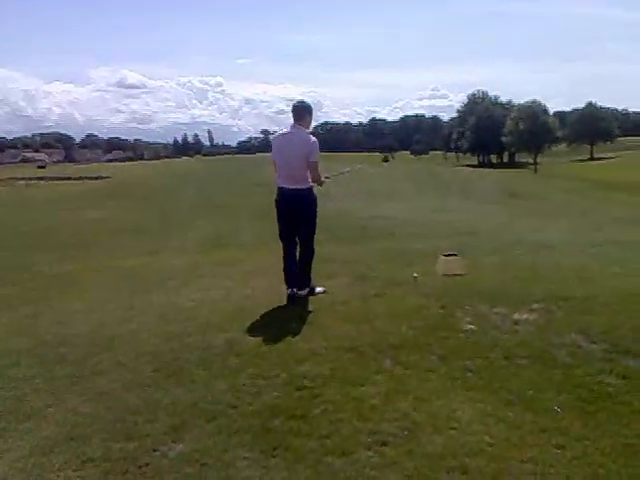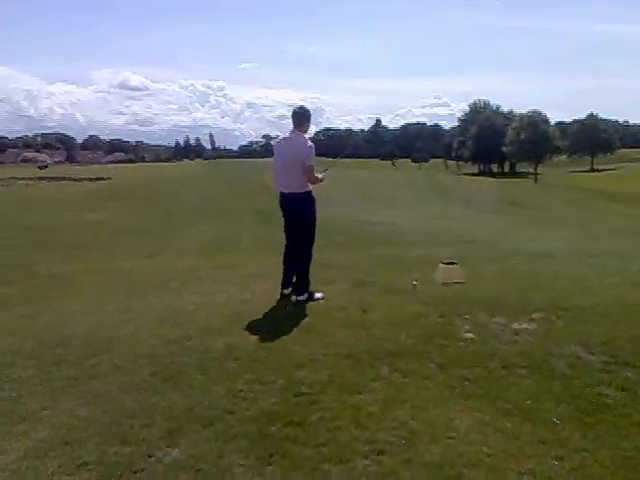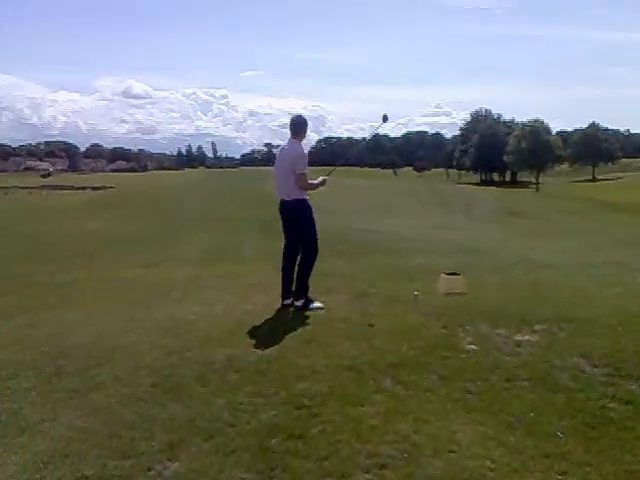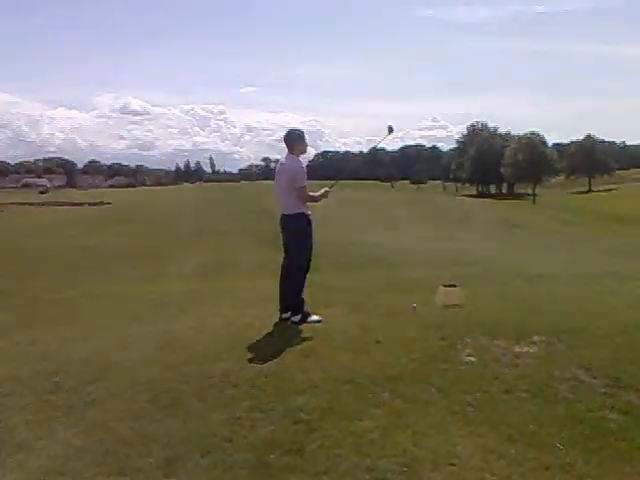
dt=0.4s
person 1, frame 1
left shoulder: (277, 139)
right shoulder: (310, 141)
left elbow: (276, 168)
right elbow: (315, 176)
right wrist: (320, 180)
left hip: (283, 195)
right hip: (303, 196)
left knee: (288, 243)
right knee: (306, 243)
left ankle: (291, 286)
right ankle: (303, 286)
person 1, frame 2
left shoulder: (279, 143)
right shoulder: (307, 145)
right elbow: (310, 177)
right wrist: (320, 178)
left hip: (285, 197)
right hip: (302, 199)
left knee: (291, 242)
right knee: (305, 245)
left ankle: (287, 286)
right ankle: (302, 291)
person 1, frame 3
left shoulder: (282, 150)
right shoulder: (300, 152)
right elbow: (302, 184)
left wrist: (312, 184)
right wrist: (318, 183)
left hip: (285, 204)
right hip: (298, 205)
left knee: (290, 250)
right knee: (309, 250)
left ankle: (287, 296)
right ankle: (300, 297)
person 1, frame 4
left shoulder: (282, 164)
right shoulder: (298, 166)
right elbow: (303, 196)
left wrist: (314, 197)
right wrist: (319, 195)
left hip: (286, 218)
right hip: (298, 219)
left knee: (289, 264)
right knee: (301, 265)
left ankle: (286, 309)
right ankle: (297, 312)
